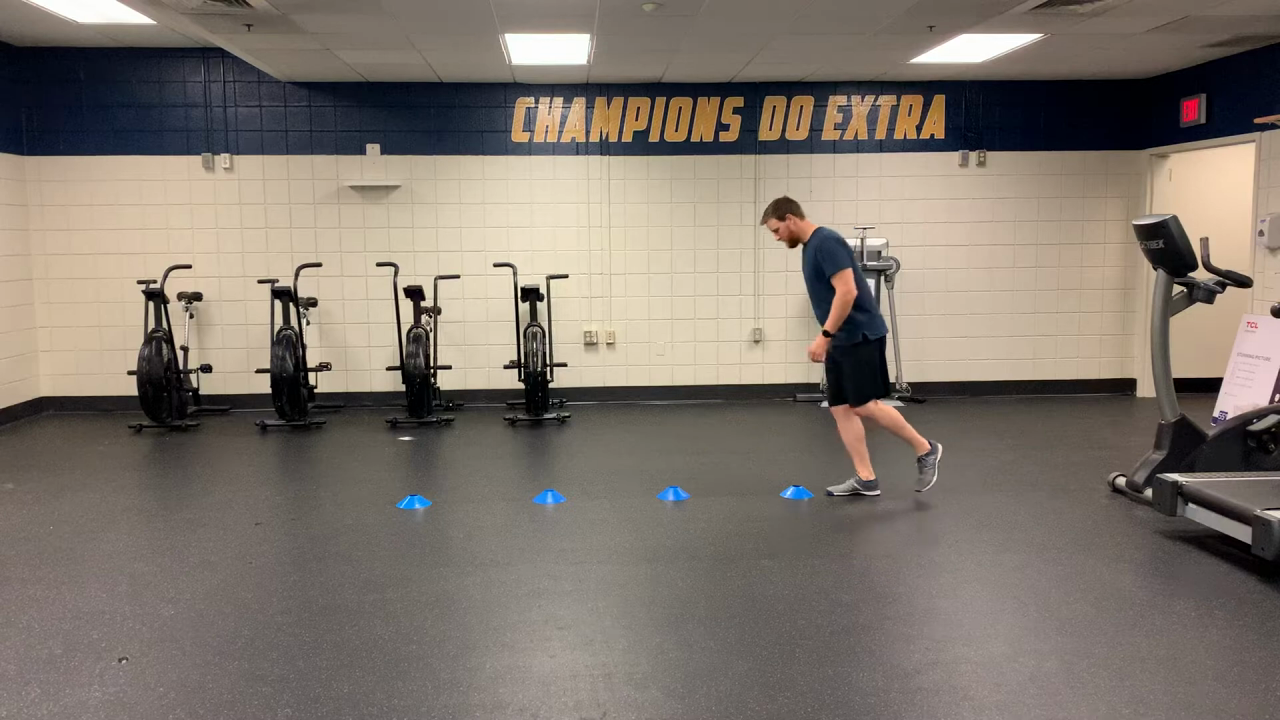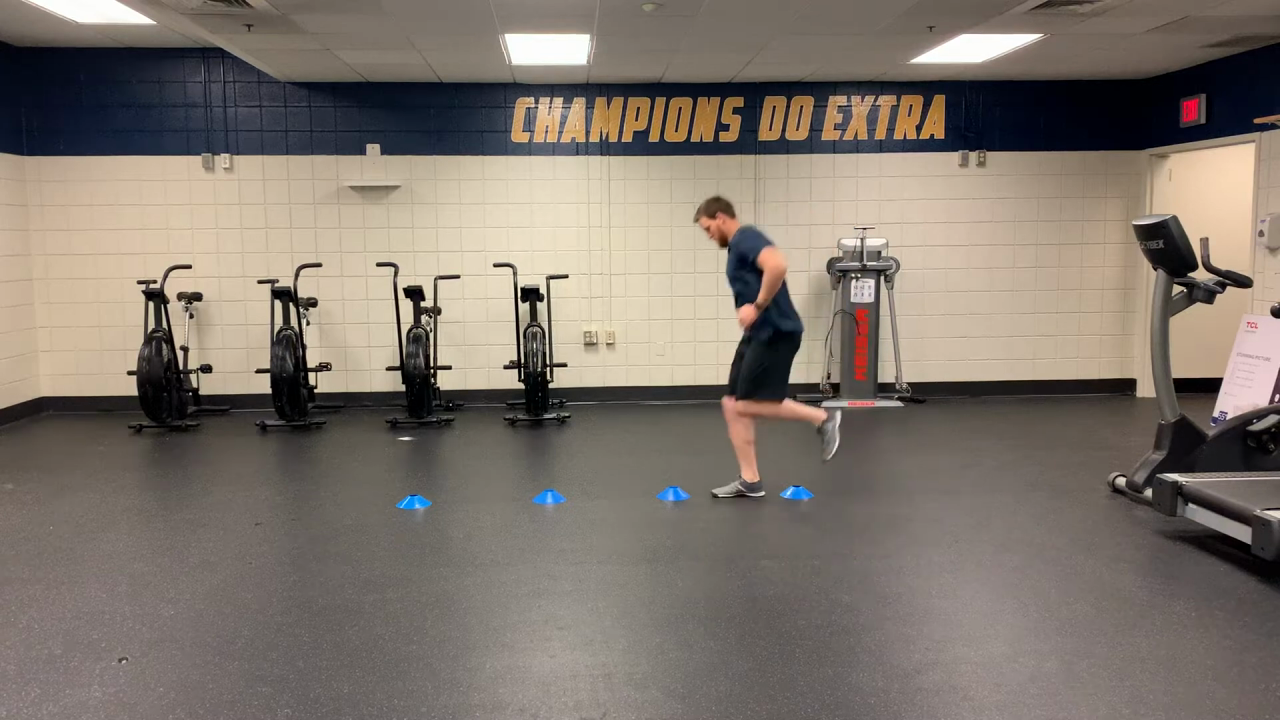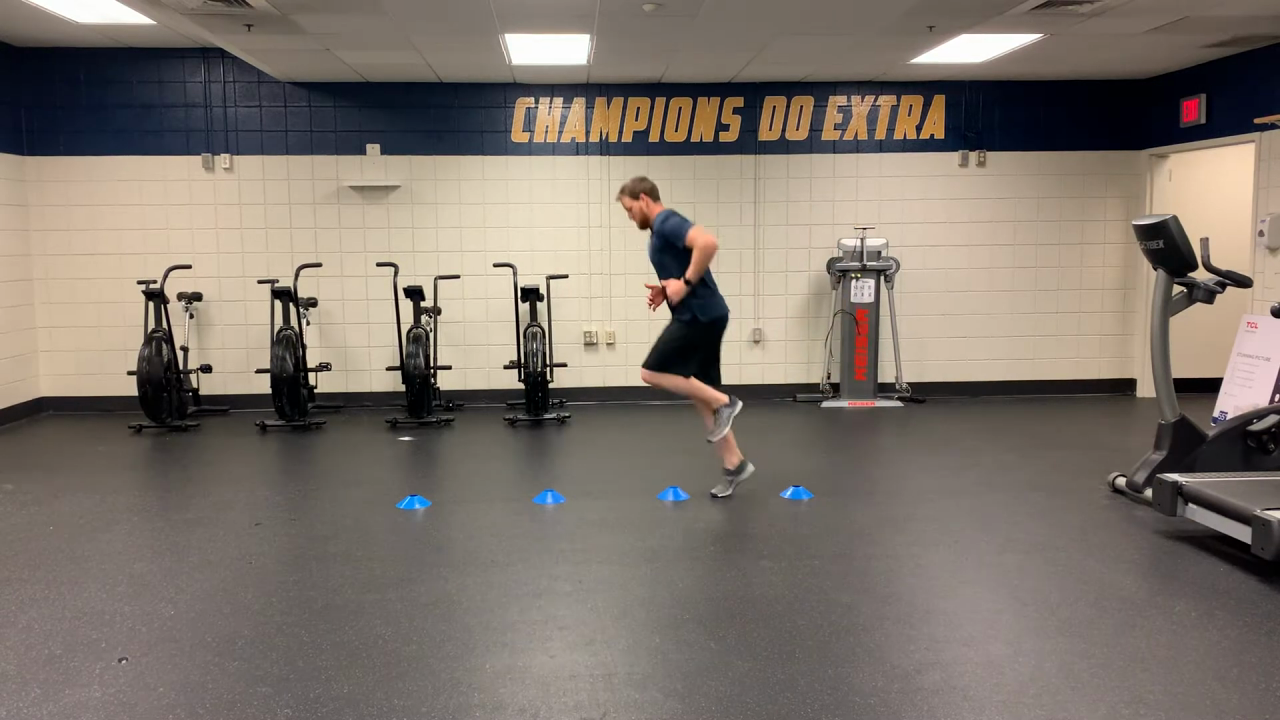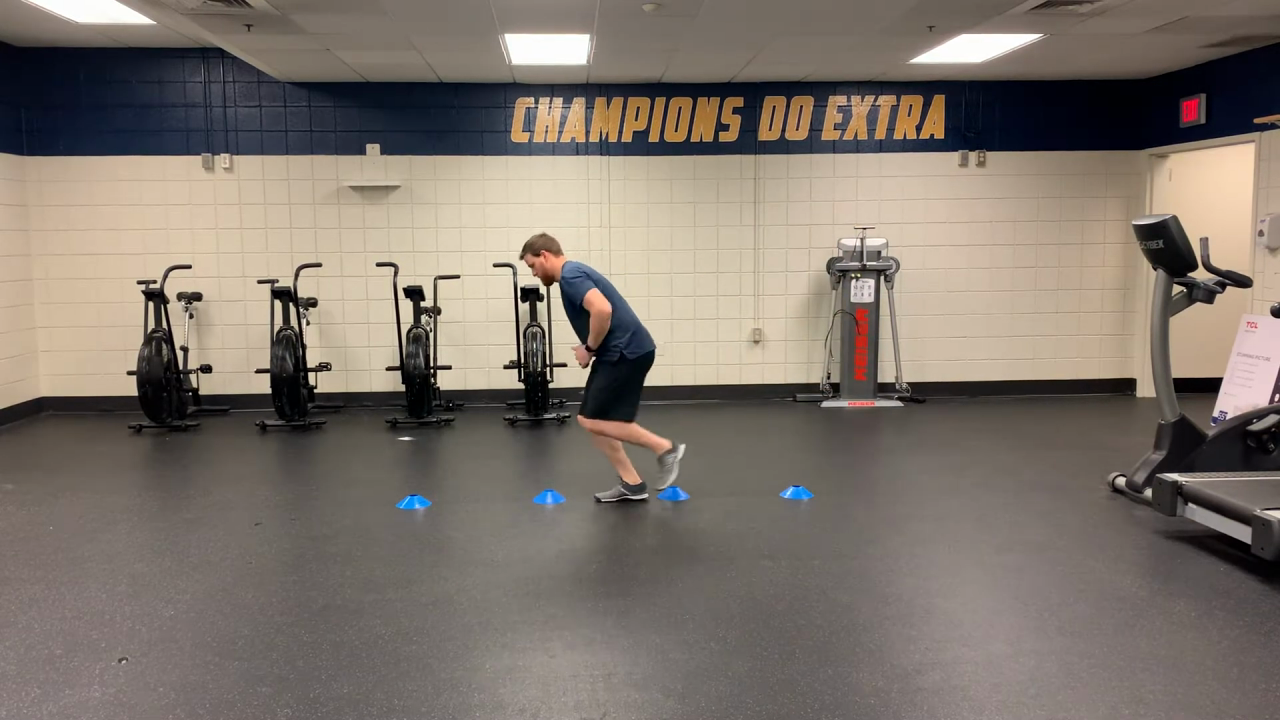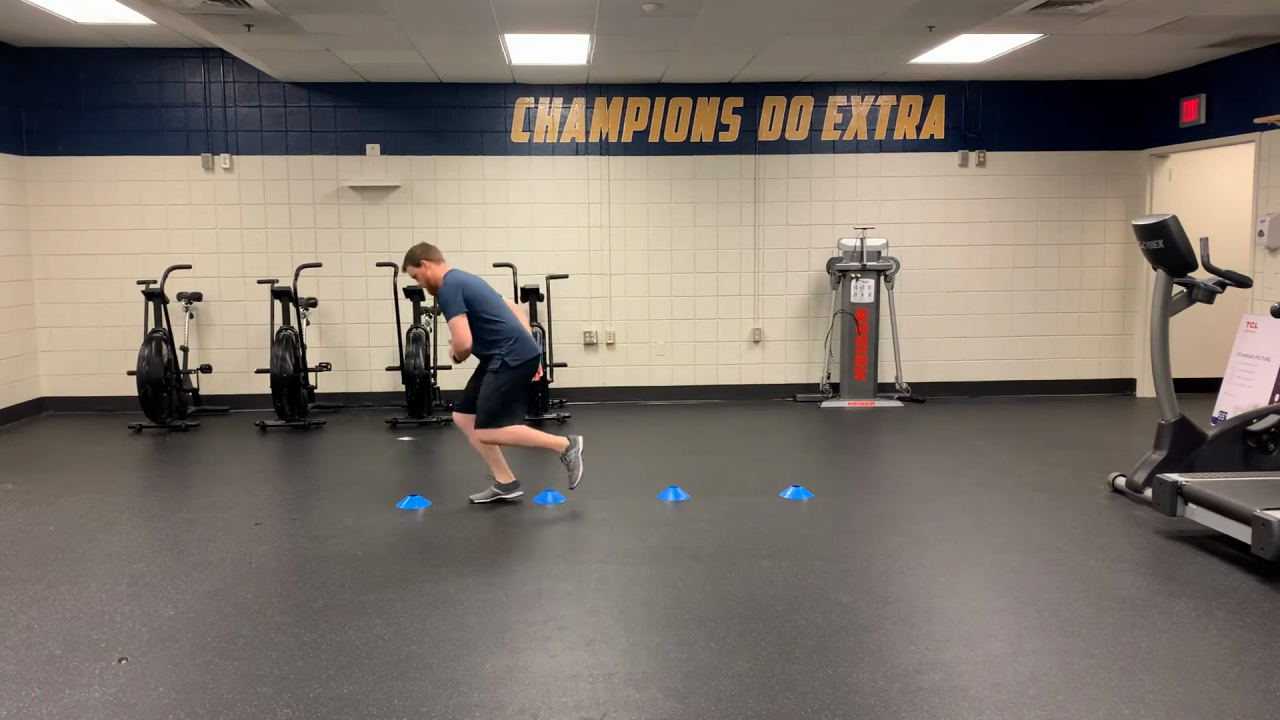
dt=1s
person 1, frame 1
left shoulder: (825, 242)
right shoulder: (811, 247)
left elbow: (848, 292)
left wrist: (824, 336)
right wrist: (830, 339)
left hip: (861, 335)
right hip: (842, 339)
left knee: (864, 406)
right knee: (841, 408)
left ankle: (926, 451)
right ankle: (865, 478)
person 1, frame 2
left shoulder: (746, 237)
right shoulder: (740, 244)
left elbow: (777, 265)
left wrist: (757, 307)
left hip: (774, 332)
right hip: (762, 333)
left knee: (751, 403)
right knee: (732, 406)
left ankle: (823, 418)
right ankle: (749, 480)
person 1, frame 3
left shoulder: (666, 223)
right shoulder: (663, 228)
left elbow: (708, 242)
left wrist: (685, 283)
right wrist: (665, 290)
left hip: (700, 316)
right hip: (697, 316)
left knee: (653, 374)
right knee: (701, 393)
left ankle: (725, 402)
right ankle: (736, 464)
person 1, frame 4
left shoulder: (571, 277)
right shoulder: (574, 278)
left elbow: (602, 309)
left wrist: (588, 348)
left hip: (627, 351)
right hip: (621, 352)
left knee: (596, 421)
right knee: (595, 421)
left ankle: (666, 448)
right ankle: (631, 483)
person 1, frame 5
left shoulder: (448, 289)
right shoulder: (461, 280)
left elbow: (463, 343)
right elbow: (514, 308)
left wrist: (456, 356)
right wrist: (531, 357)
left hip: (510, 359)
right hip: (505, 357)
left knee: (488, 432)
right knee: (464, 418)
left ankle: (566, 446)
right ankle: (505, 483)
